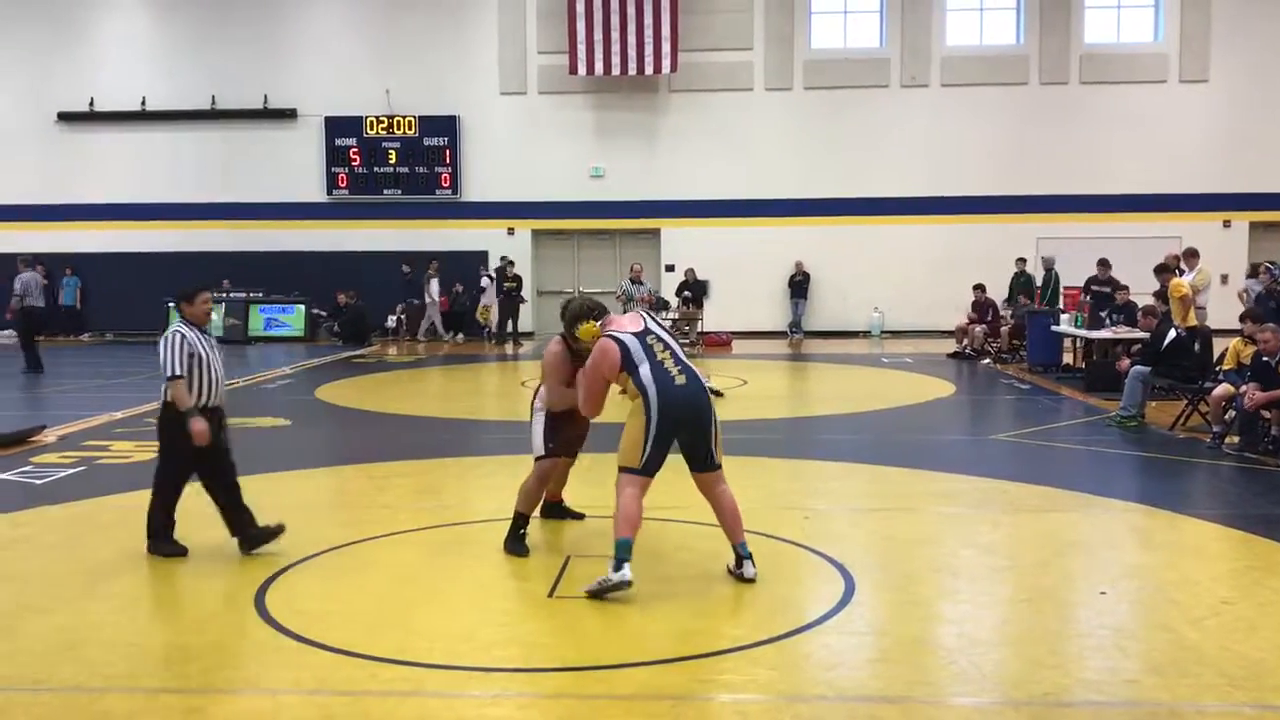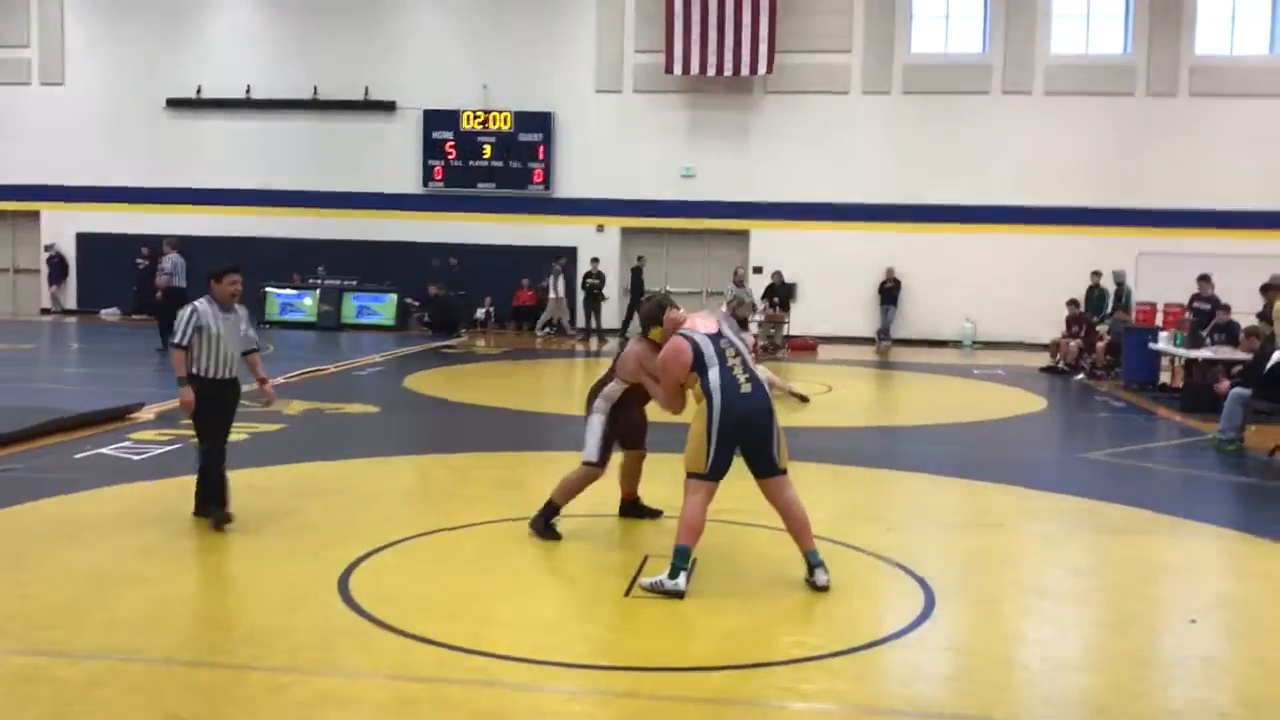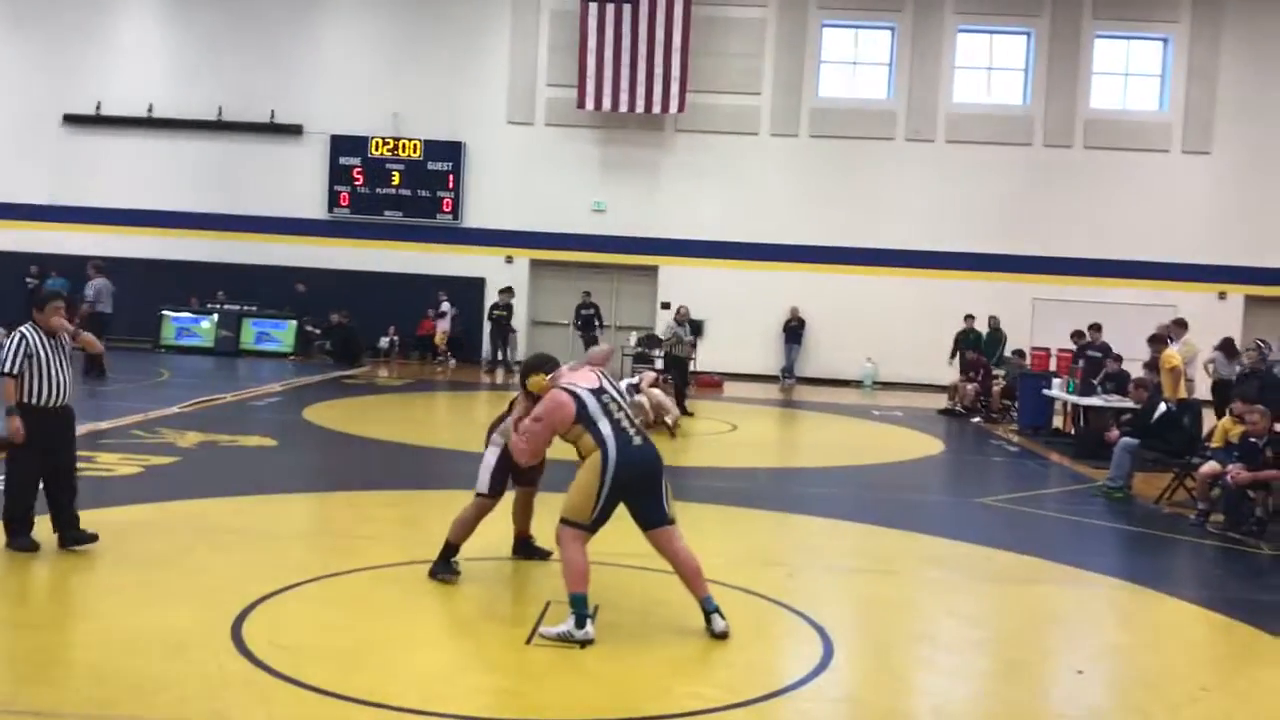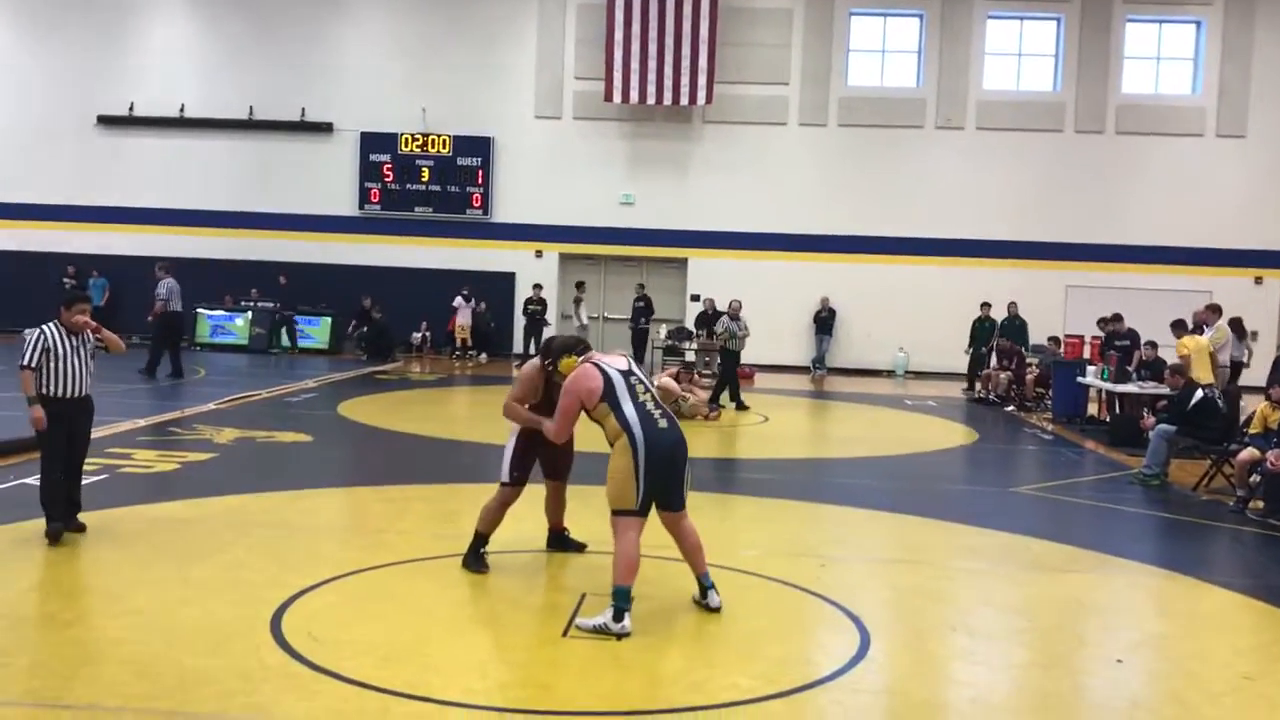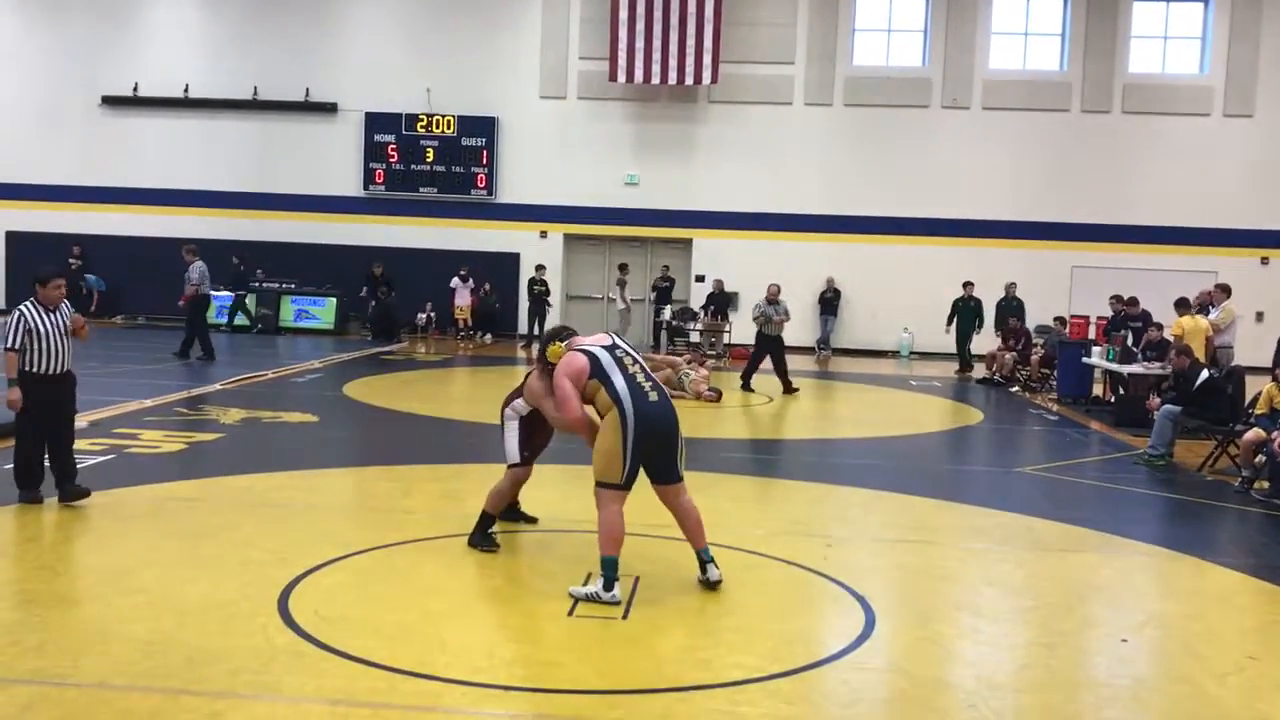
dt=0.7s
person 1, frame 1
left shoulder: (601, 352)
right shoulder: (642, 315)
left elbow: (590, 410)
left wrist: (581, 384)
left hip: (656, 404)
right hip: (697, 396)
left knee: (630, 486)
right knee: (714, 483)
left ankle: (620, 568)
right ankle: (744, 561)
person 1, frame 2
left shoulder: (671, 352)
right shoulder: (716, 318)
left elbow: (674, 406)
left wrist: (649, 383)
left hip: (721, 409)
right hip: (760, 404)
left knee: (697, 492)
right knee: (781, 490)
left ankle: (676, 576)
right ankle: (816, 568)
person 1, frame 3
left shoulder: (550, 403)
right shoulder: (594, 373)
left elbow: (526, 456)
left wrist: (514, 430)
left hip: (610, 462)
right hip: (647, 457)
left knee: (569, 537)
right knee: (670, 541)
left ankle: (580, 623)
right ankle: (713, 615)
person 1, frame 4
left shoulder: (578, 378)
right shoulder: (623, 360)
left elbow: (558, 434)
left wrist: (549, 425)
left hip: (637, 445)
right hip: (673, 437)
left knee: (626, 528)
right knee: (678, 519)
left ankle: (618, 615)
right ankle: (708, 591)
person 1, frame 5
left shoulder: (566, 365)
right shoulder: (609, 337)
left elbow: (572, 416)
left wrist: (590, 433)
left hip: (628, 418)
right hip: (664, 411)
left knee: (609, 500)
right knee: (676, 495)
left ankle: (608, 585)
right ankle: (708, 566)
person 2, frame 1
left shoulder: (203, 335)
right shoulder: (178, 336)
right elbow: (175, 381)
right wrist: (192, 418)
left hip: (211, 415)
right hip: (182, 419)
left knee: (223, 476)
right knee: (171, 479)
left ankle: (247, 532)
right ankle: (159, 538)
person 2, frame 2
left shoulder: (242, 313)
right shoulder: (196, 311)
left elbow: (250, 350)
right elbow: (178, 348)
left wrist: (263, 381)
right wrist: (183, 385)
left hip: (229, 387)
right hip: (202, 387)
left knee: (218, 446)
right knee: (211, 445)
left ankle: (207, 503)
right ankle: (214, 505)
person 2, frame 3
left shoulder: (63, 336)
right shoulder: (22, 338)
left elbow: (98, 349)
left wrist: (73, 332)
left hip: (61, 414)
right hip: (30, 416)
left knee: (63, 473)
right knee: (23, 477)
left ankle: (69, 530)
person 2, frame 4
left shoulder: (89, 335)
right shoulder: (43, 334)
left elbow: (119, 348)
right elbow: (27, 370)
left wrist: (96, 328)
right wrist: (34, 404)
left hip: (81, 406)
right hip: (51, 407)
left knee: (74, 464)
right knee: (52, 465)
left ankle: (68, 515)
right ankle: (53, 521)
person 2, frame 5
left shoulder: (65, 307)
right shoulder: (23, 314)
left elbow: (81, 336)
right elbow: (12, 352)
left wrist: (81, 327)
right wrist: (13, 386)
left hip: (63, 381)
right hip: (34, 384)
left knee: (64, 435)
right knee: (31, 438)
left ankle: (67, 486)
right ankle: (28, 487)
person 3, frame 1
right shoulder: (557, 351)
right elbow: (554, 401)
left hip: (578, 410)
right hip: (551, 410)
left knee: (566, 461)
right knee: (545, 467)
left ankle: (552, 504)
right ankle: (516, 531)
person 3, frame 2
left shoulder: (652, 345)
right shoulder: (641, 352)
left hip: (630, 405)
right hip: (607, 406)
left knee: (636, 454)
right knee: (593, 469)
left ankle: (630, 503)
right ankle: (544, 518)
person 3, frame 3
right shoulder: (526, 404)
right hip: (504, 441)
left knee: (527, 492)
right knee: (484, 503)
left ankle: (523, 544)
right ankle: (443, 561)
person 3, frame 4
left shoulder: (586, 370)
right shoulder: (535, 371)
right elbow: (509, 408)
right wrist: (543, 422)
left hip: (560, 433)
right hip: (527, 432)
left knee: (557, 486)
right knee: (508, 494)
left ankle: (557, 536)
right ankle: (474, 551)
person 3, frame 5
right shoulder: (541, 384)
left hip: (539, 421)
right hip: (521, 418)
left knee: (523, 470)
right knee: (517, 473)
left ankle: (510, 508)
right ankle: (480, 532)
